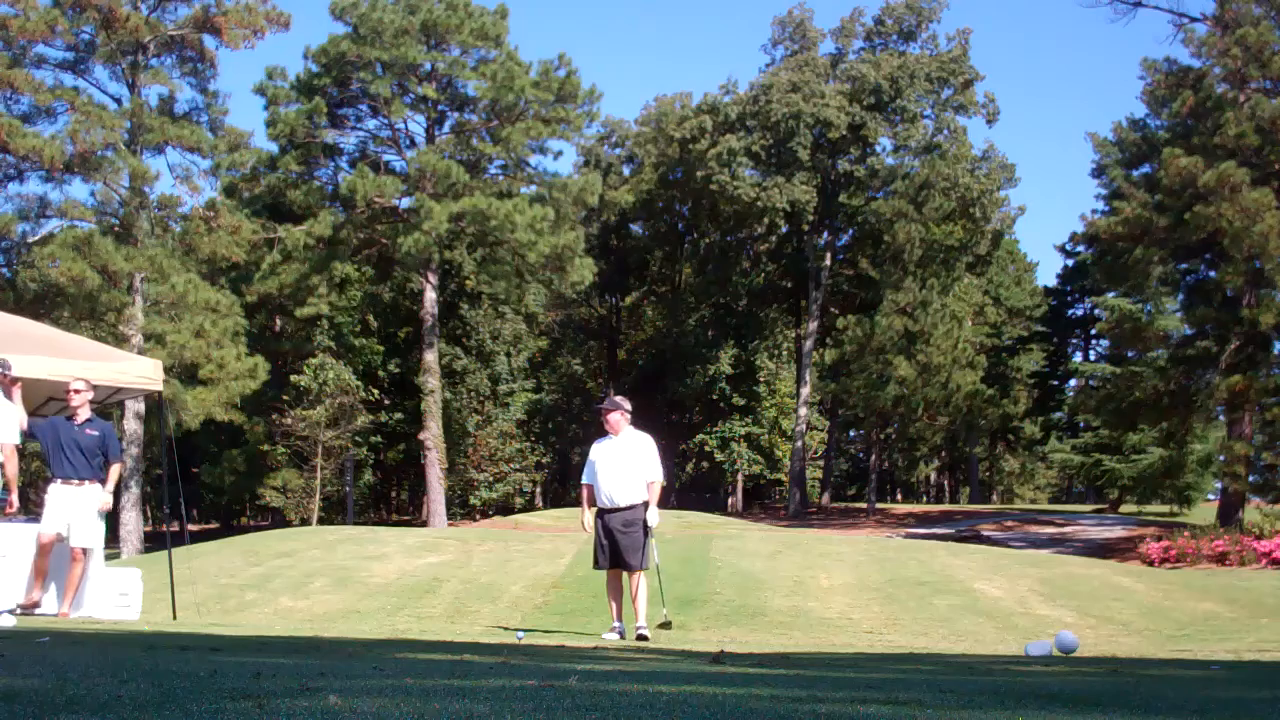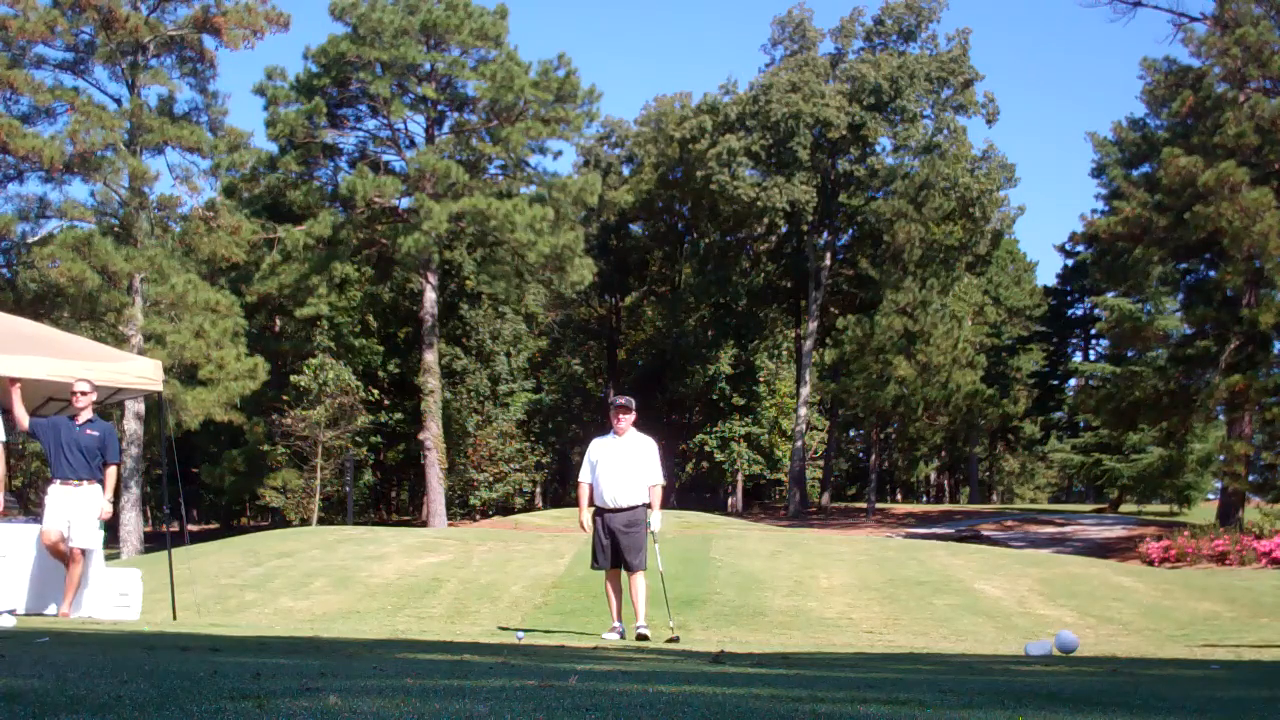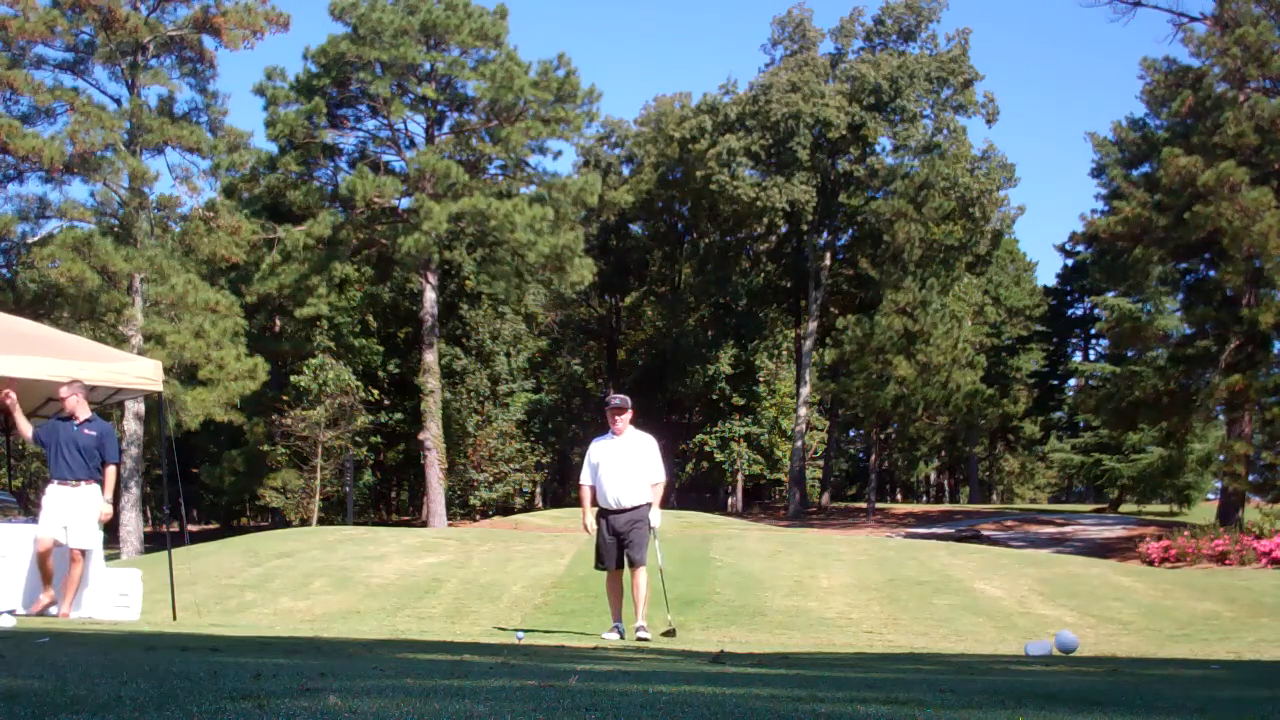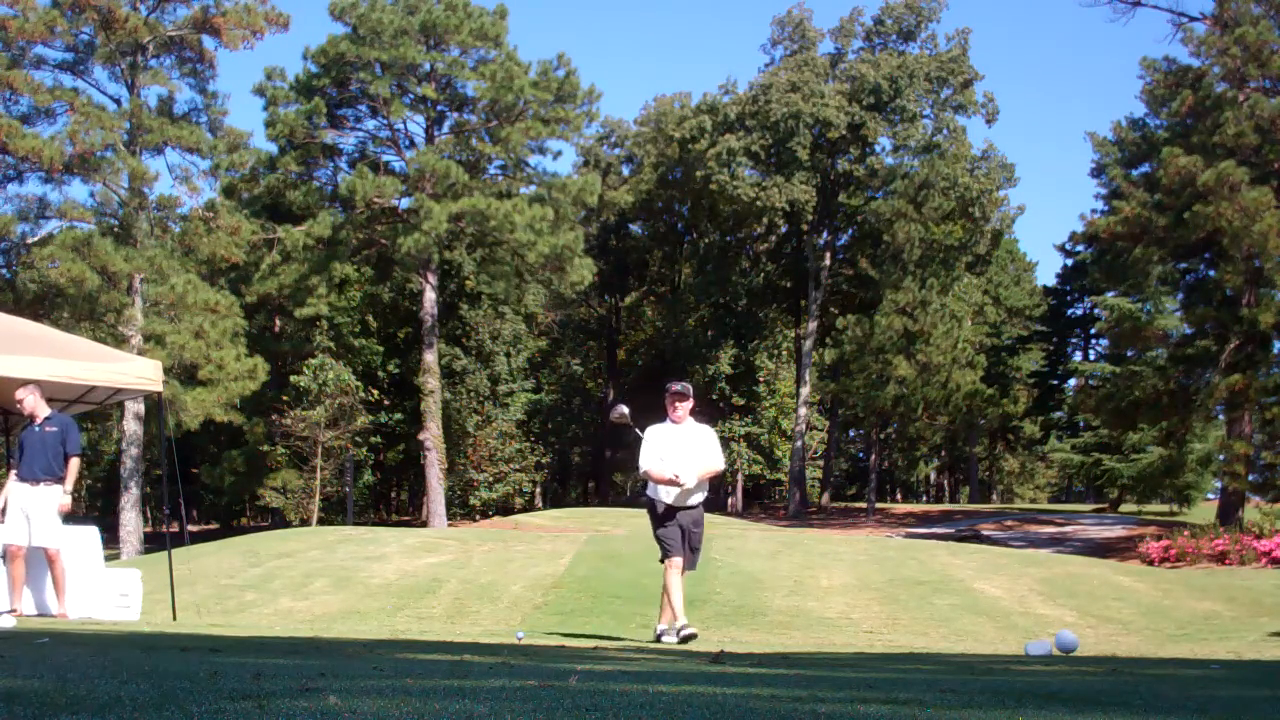
dt=1s
person 1, frame 1
left shoulder: (643, 441)
right shoulder: (598, 445)
left elbow: (655, 478)
right elbow: (587, 482)
left wrist: (652, 507)
right wrist: (586, 511)
left hip: (633, 513)
right hip: (604, 515)
left knee: (635, 570)
right knee: (612, 571)
left ankle: (641, 624)
right ankle: (617, 625)
person 1, frame 2
left shoulder: (646, 444)
right shoulder: (597, 444)
left elbow: (655, 481)
right elbow: (585, 480)
left wrist: (656, 511)
right wrist: (583, 511)
left hip: (633, 514)
right hip: (603, 515)
left knee: (635, 570)
right knee: (610, 571)
left ankle: (641, 623)
right ankle: (616, 625)
person 1, frame 3
left shoulder: (646, 441)
right shoulder: (597, 445)
left elbow: (657, 479)
right elbow: (586, 482)
left wrist: (655, 507)
right wrist: (587, 513)
left hip: (637, 513)
right hip: (607, 516)
left knee: (638, 566)
right knee: (613, 571)
left ankle: (640, 623)
right ankle: (617, 625)
person 1, frame 4
left shoulder: (705, 433)
right shoulder: (654, 432)
left elbow: (717, 464)
right elbow: (646, 470)
left wrist: (694, 477)
right wrist: (669, 480)
left hip: (693, 510)
right hip: (663, 508)
left knee: (678, 569)
right knee: (673, 563)
left ankle: (662, 627)
right ankle: (680, 624)
person 2, frame 1
left shoulder: (103, 428)
right shoulder: (55, 424)
left elbow: (115, 463)
right elbow: (23, 423)
left wrist: (108, 490)
right wrist: (15, 391)
left hip: (88, 493)
right hip: (59, 491)
left knee: (78, 553)
right knee: (45, 540)
left ankle: (65, 608)
right ankle: (36, 592)
person 2, frame 2
left shoulder: (104, 429)
right shoulder: (56, 424)
left elbow: (111, 467)
right elbow: (23, 424)
left wrist: (108, 499)
right wrist: (15, 391)
left hip: (88, 493)
right hip: (59, 491)
left knee: (77, 552)
right knee: (50, 539)
left ankle: (65, 608)
right ankle: (69, 566)
person 2, frame 3
left shoulder: (103, 428)
right shoulder: (57, 424)
left elbow: (111, 466)
right elbow: (30, 434)
left wrist: (107, 500)
left hip: (86, 494)
right hip: (56, 492)
left knee: (77, 554)
right knee: (43, 546)
left ankle: (65, 609)
right ankle: (47, 594)
person 2, frame 4
left shoulder: (64, 423)
right shoulder: (25, 431)
left elbow: (74, 458)
left wrist: (67, 491)
left hip: (49, 492)
right hip: (20, 492)
left knee: (52, 552)
left ankle: (62, 607)
